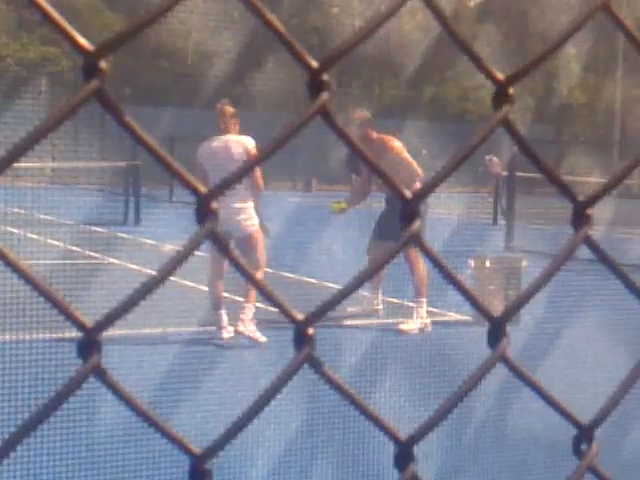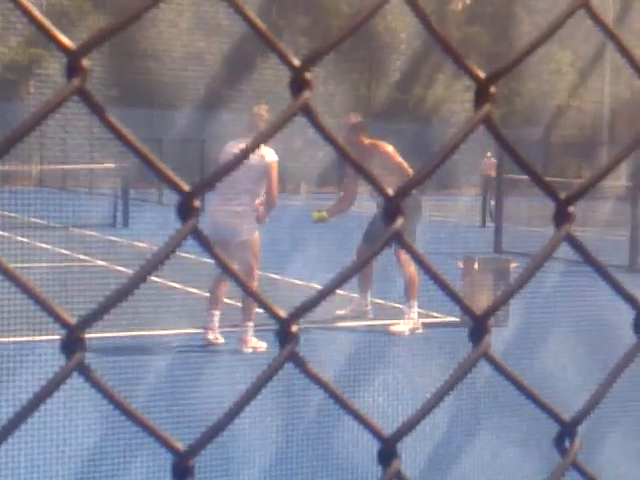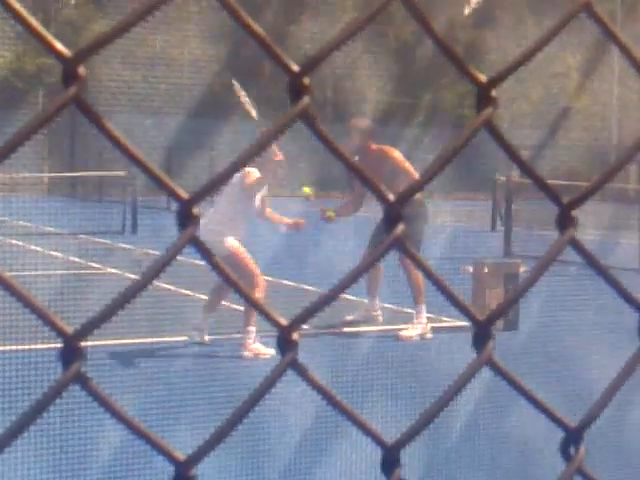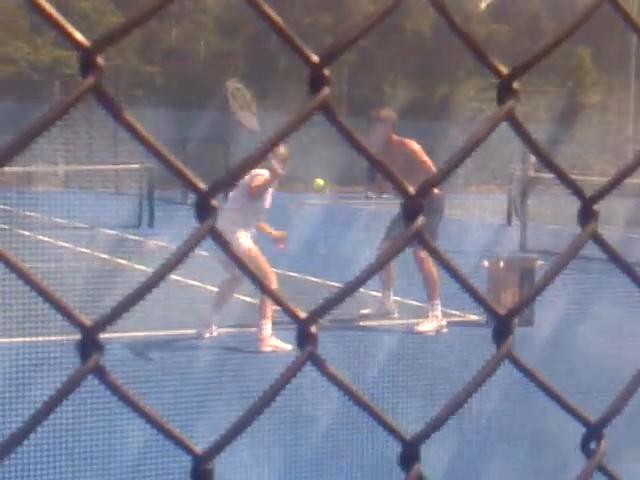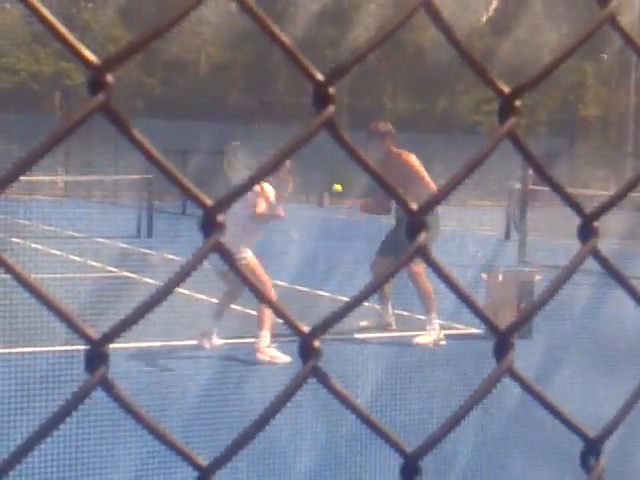
dt=1s
person 1, frame 1
left shoulder: (204, 149)
right shoulder: (246, 143)
left elbow: (203, 187)
right elbow: (257, 184)
right wrist: (255, 204)
left hip: (216, 214)
right hip: (242, 211)
left knee: (217, 270)
right knee: (257, 266)
left ankle: (223, 324)
right ankle: (246, 319)
person 1, frame 2
left shoulder: (229, 147)
right shoulder: (267, 155)
left elbow: (222, 185)
right elbow: (272, 198)
right wrist: (263, 213)
left hip: (215, 213)
right hip: (241, 218)
left knee: (224, 272)
right knee: (250, 277)
left ankle: (212, 327)
right ankle: (247, 337)
person 1, frame 3
left shoulder: (256, 179)
right shoulder: (251, 172)
left elbow: (263, 211)
right elbow: (249, 187)
left wrist: (287, 222)
right wrist: (271, 165)
left hip: (211, 232)
right hip: (218, 235)
left knee: (227, 282)
right knee: (256, 283)
left ankle: (199, 327)
right ankle: (249, 343)
person 1, frame 4
left shoulder: (258, 176)
right shoulder: (263, 174)
right elbow: (252, 192)
left wrist: (272, 233)
right wrist: (272, 180)
left hip: (221, 234)
right hip: (234, 236)
left knee: (235, 278)
right knee: (270, 283)
left ankle: (210, 326)
right ankle: (266, 337)
person 1, frame 5
right shoulder: (264, 190)
right elbow: (258, 215)
right wrist: (273, 213)
right hip: (238, 249)
left knee: (236, 289)
right knee: (268, 295)
left ankle: (209, 335)
right ankle: (264, 347)
person 2, frame 1
left shoulder: (389, 144)
right shoulder: (364, 153)
left elbow: (417, 174)
right elbow: (363, 188)
right wrist: (346, 204)
right hip: (393, 202)
left knee: (411, 253)
right knee: (374, 250)
left ankle: (421, 315)
right ankle: (375, 303)
person 2, frame 2
left shoulder: (381, 149)
left elbow: (411, 177)
right elbow: (348, 199)
right wrist: (326, 213)
left hip: (406, 204)
left knee: (403, 255)
right knee: (363, 251)
left ankle: (412, 317)
right ankle: (363, 304)
person 2, frame 3
left shoulder: (388, 155)
right shoulder: (360, 164)
left elbow: (416, 181)
right elbow: (355, 202)
left wrist: (396, 196)
right wrist: (333, 213)
left hip: (412, 209)
left knee: (407, 260)
left ankle: (421, 322)
right ankle: (373, 310)
person 2, frame 4
left shoulder: (407, 147)
right shoulder: (381, 153)
left elbow: (433, 175)
right elbow: (380, 187)
left wrist: (413, 189)
left hip: (428, 203)
left knee: (421, 254)
right knee: (384, 251)
left ankle: (436, 316)
right ankle: (387, 304)
person 2, frame 5
left shoulder: (405, 159)
right shoulder: (383, 167)
left elbow: (432, 191)
right elbow: (382, 207)
left wrist: (405, 199)
right wrist: (361, 205)
left hip: (423, 218)
right hip: (404, 220)
left knee: (415, 269)
right knee: (378, 266)
left ankle: (434, 328)
right ankle: (386, 317)
